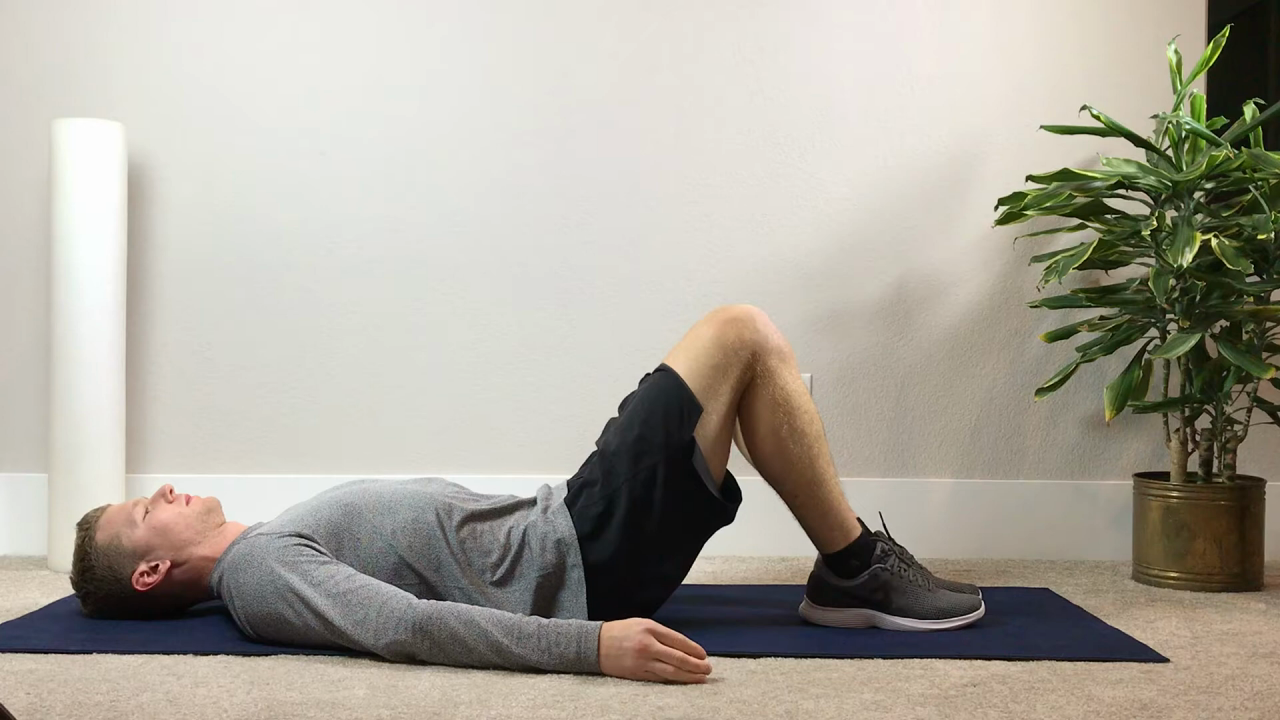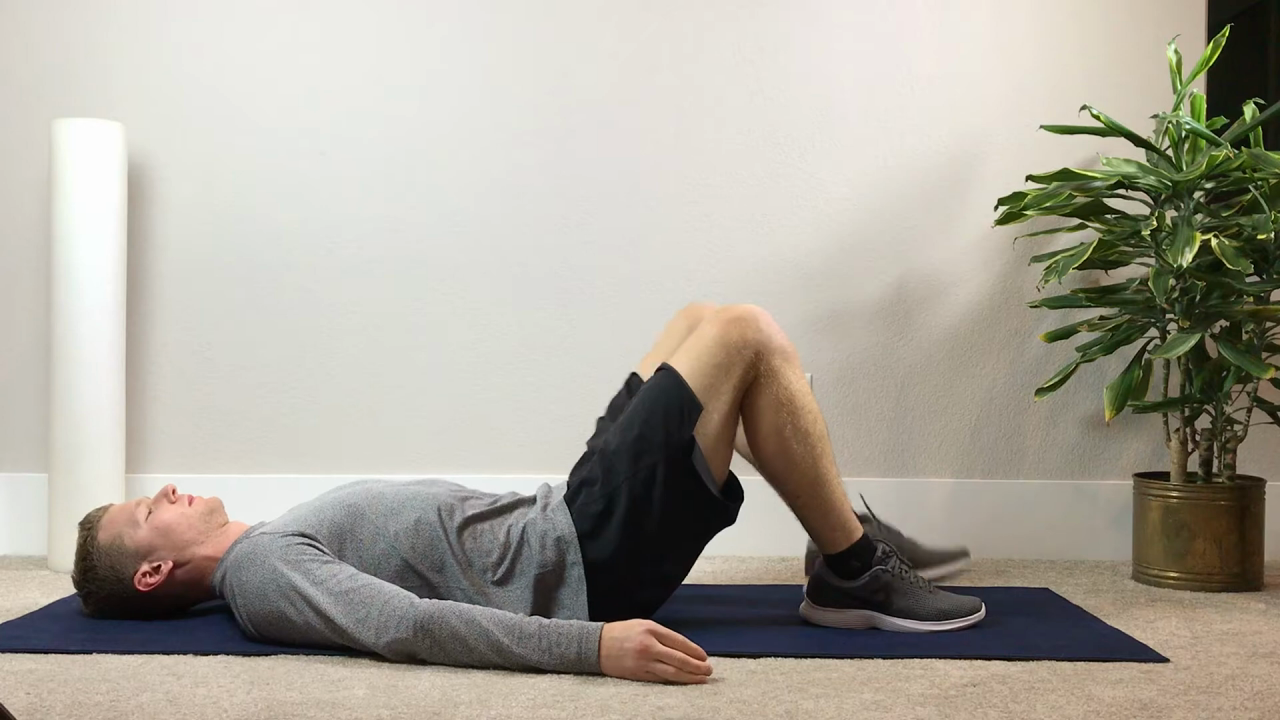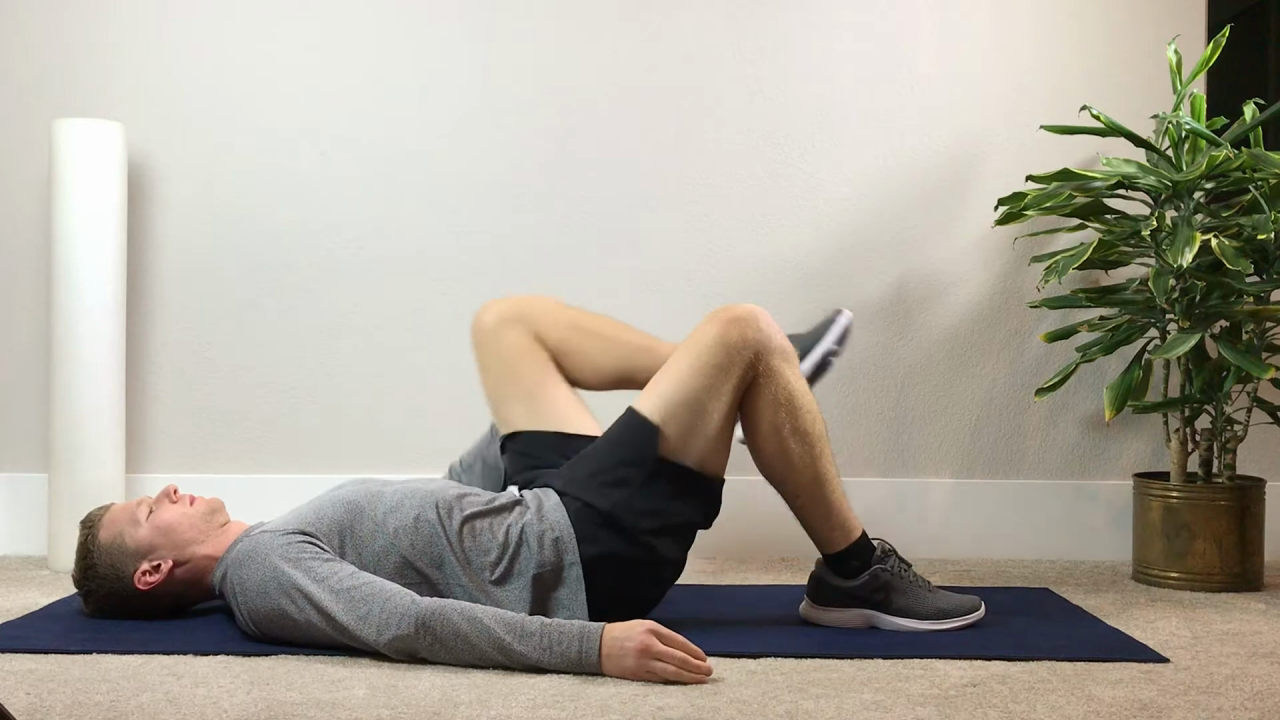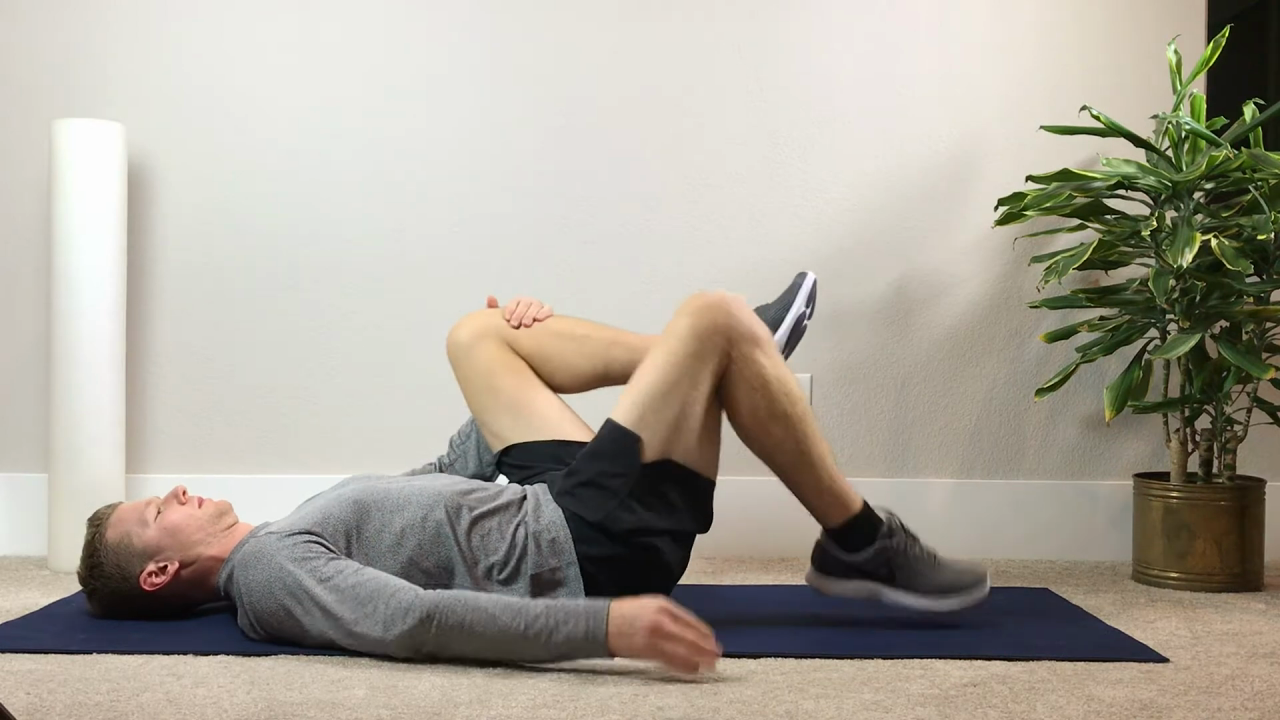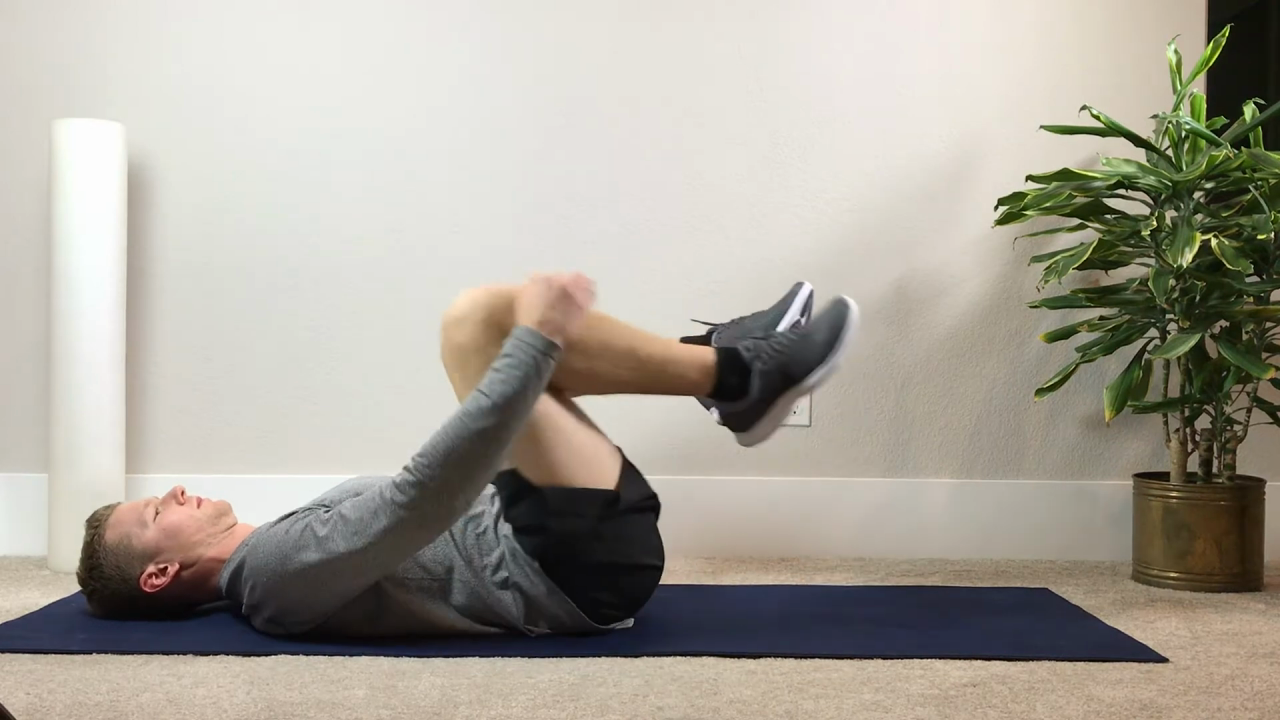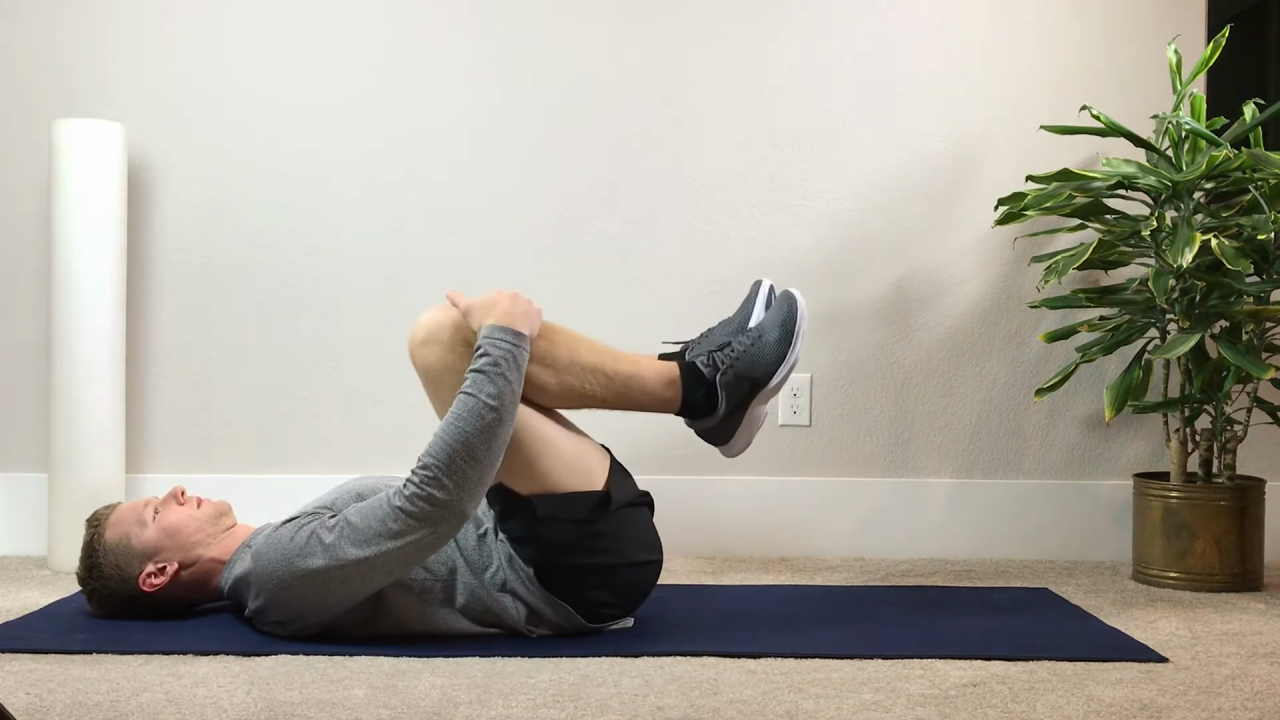
dt=0.5s
person 1, frame 1
left shoulder: (278, 545)
right shoulder: (260, 573)
right elbow: (406, 626)
right wrist: (591, 644)
left hip: (560, 523)
right hip: (586, 559)
left knee: (738, 351)
right knee: (742, 334)
left ankle: (854, 560)
right ankle: (858, 574)
person 1, frame 2
left shoulder: (280, 546)
right shoulder: (262, 574)
right elbow: (406, 627)
right wrist: (591, 644)
left hip: (558, 523)
right hip: (585, 559)
left knee: (708, 326)
right knee: (745, 333)
left ankle: (848, 543)
right ankle: (857, 579)
person 1, frame 3
left shoulder: (281, 543)
right shoulder: (263, 573)
right elbow: (407, 624)
left wrist: (515, 431)
right wrist: (591, 643)
left hip: (545, 508)
right hip: (587, 552)
left knee: (507, 320)
right knee: (743, 329)
left ankle: (766, 401)
right ankle: (855, 573)
person 1, frame 4
left shoulder: (288, 545)
right shoulder: (268, 578)
left elbow: (447, 480)
right elbow: (419, 621)
right wrist: (603, 619)
left hip: (548, 514)
right hip: (590, 539)
left knee: (477, 333)
right knee: (712, 313)
left ankle: (734, 373)
right ankle: (856, 541)
person 1, frame 5
left shoulder: (283, 546)
right shoulder: (278, 570)
left elbow: (438, 483)
right elbow: (421, 499)
left wrist: (514, 354)
right wrist: (530, 348)
left hip: (528, 539)
right hip: (585, 566)
left knee: (478, 335)
right knee: (479, 319)
left ankle: (711, 360)
right ankle: (738, 381)
person 1, frame 6
left shoulder: (286, 548)
right shoulder: (280, 573)
left elbow: (442, 491)
right elbow: (433, 505)
right wrist: (503, 344)
left hip: (559, 551)
right hip: (581, 572)
left knee: (467, 335)
right knee: (444, 334)
left ankle: (693, 377)
right ankle: (698, 388)
